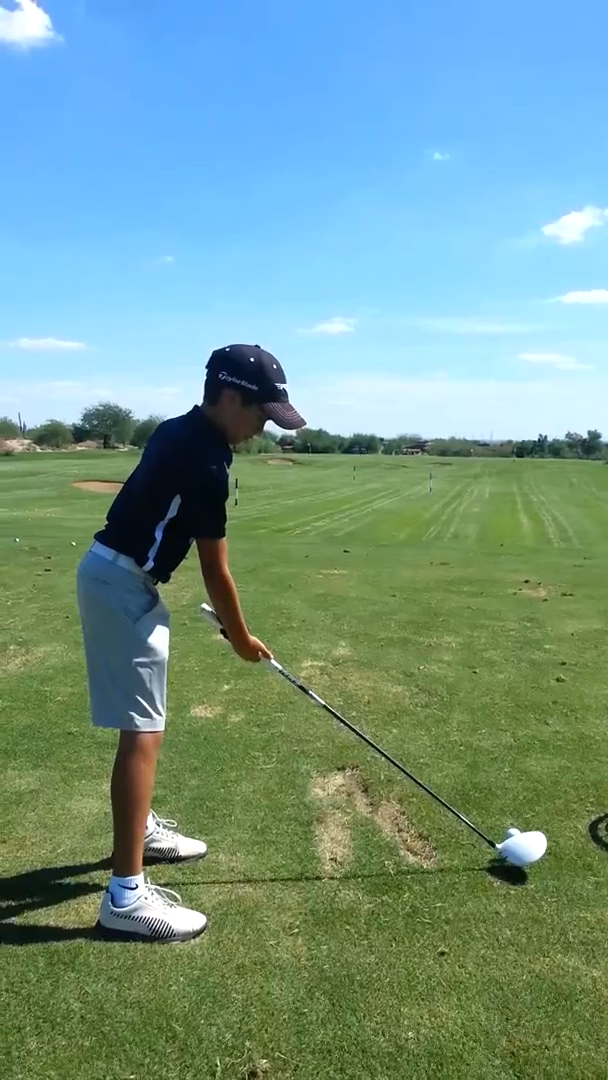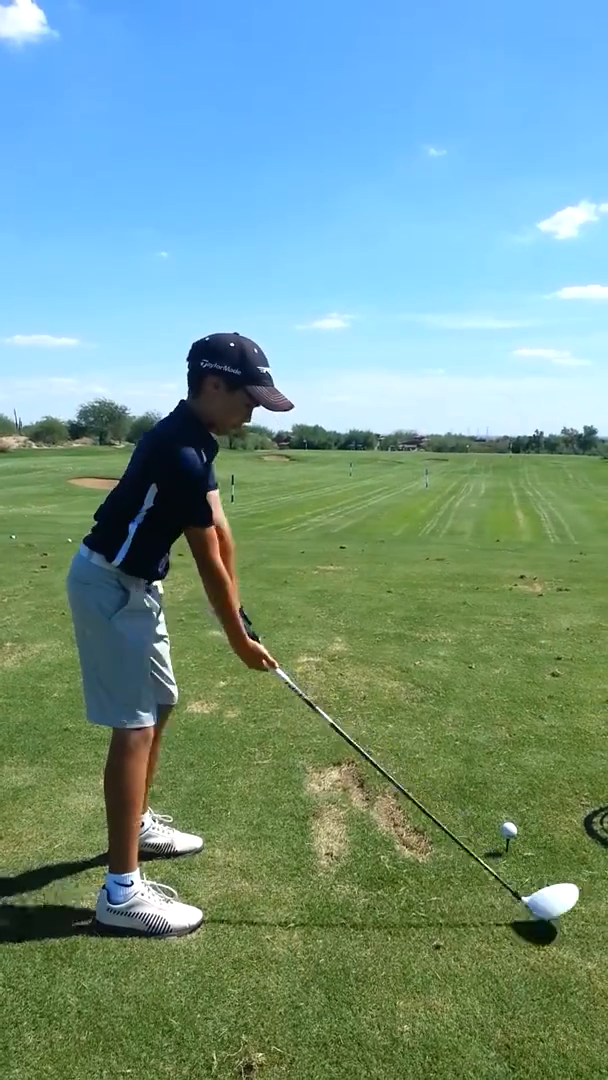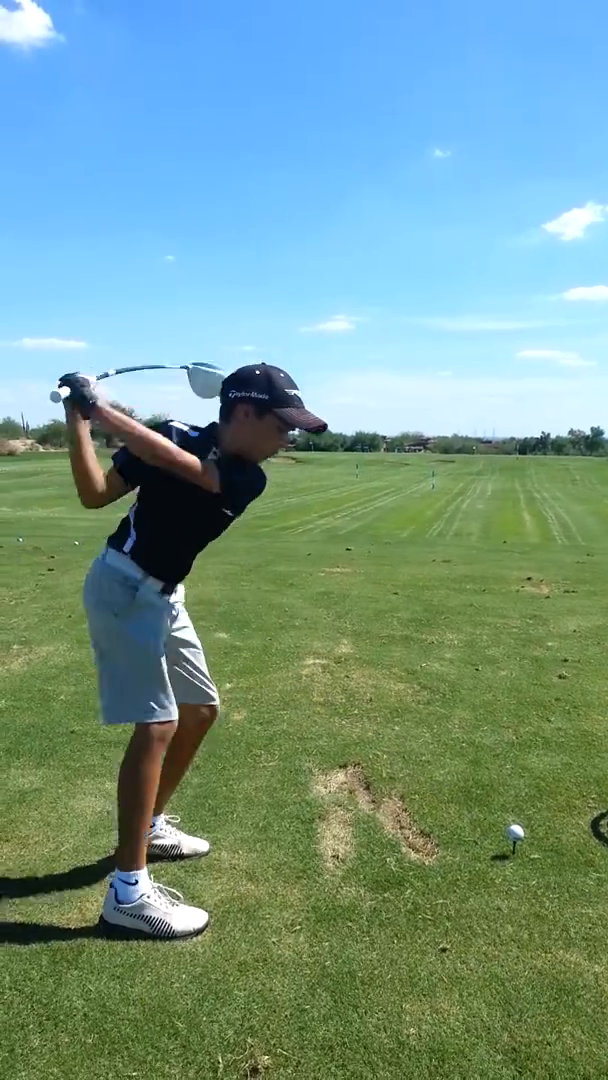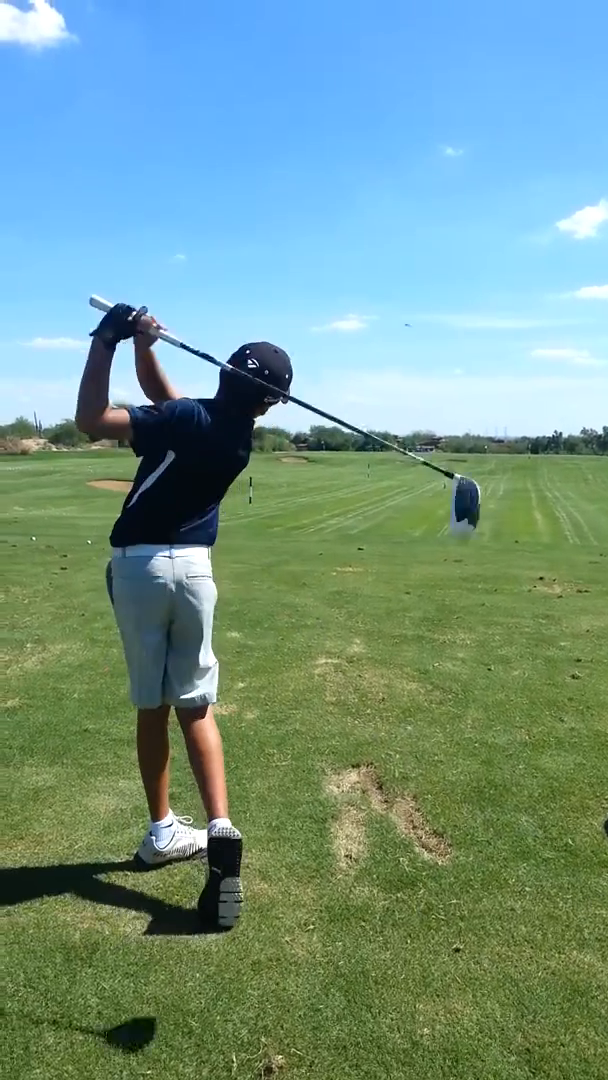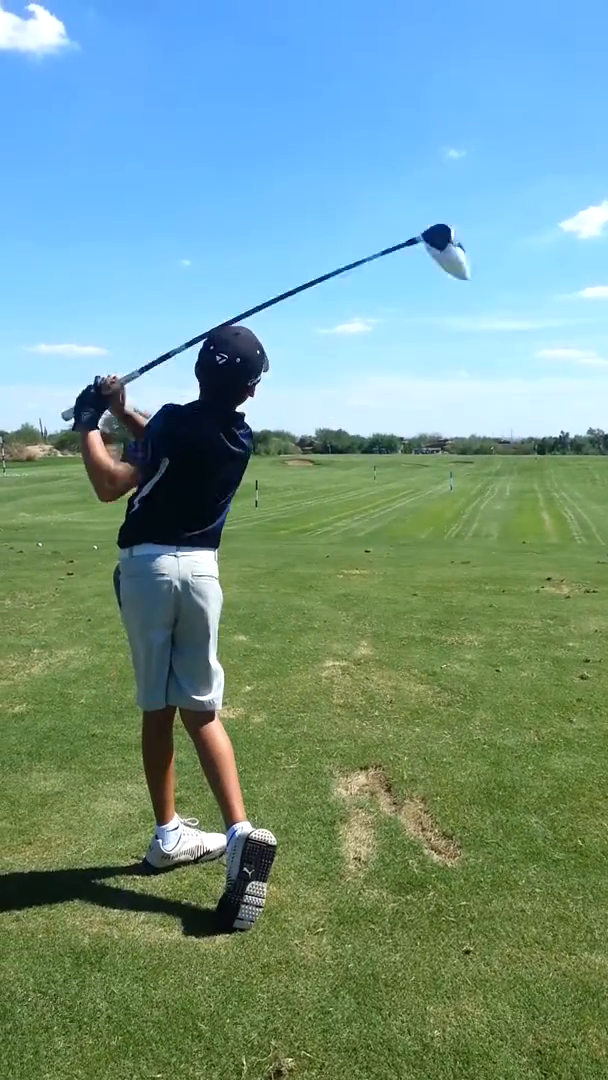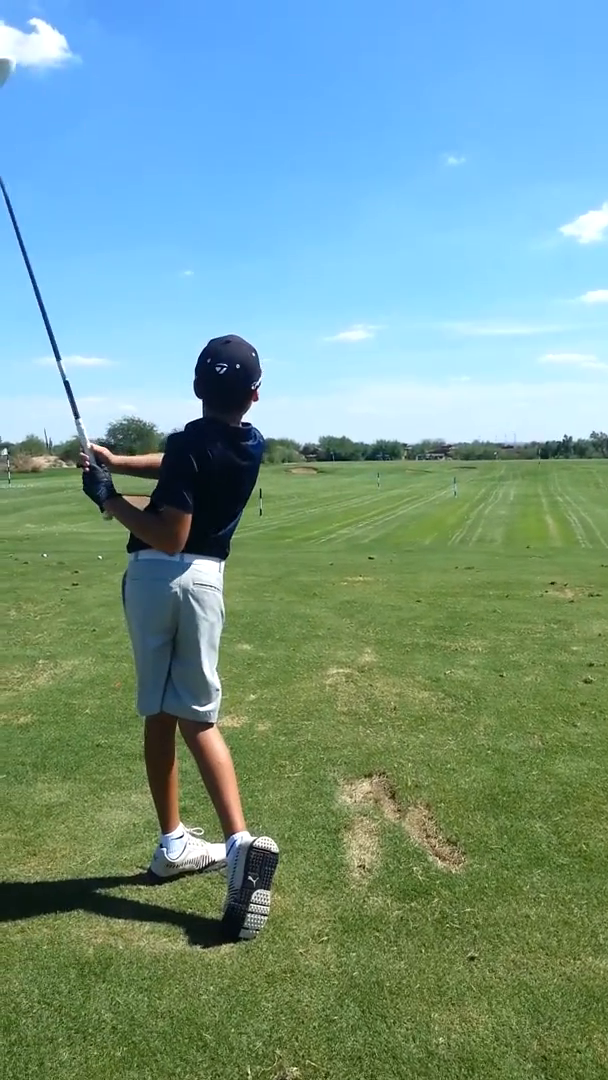
dt=0.7s
person 1, frame 1
left shoulder: (179, 431)
right shoulder: (205, 464)
right elbow: (214, 570)
right wrist: (241, 638)
left hip: (116, 572)
right hip: (124, 584)
left knee: (146, 718)
right knee: (143, 730)
left ankle: (141, 827)
right ankle: (125, 895)
person 1, frame 2
left shoulder: (195, 440)
right shoulder: (178, 452)
left elbow: (217, 529)
right elbow: (205, 550)
left wrist: (236, 614)
right wrist: (239, 637)
left hip: (138, 583)
right hip: (109, 587)
left knee: (159, 704)
right knee: (135, 725)
left ankle: (139, 823)
right ankle: (122, 891)
person 1, frame 3
left shoulder: (247, 479)
right shoulder: (175, 435)
left elbow: (174, 460)
right elbow: (95, 494)
left wrist: (100, 408)
right wrist: (80, 417)
left hip: (161, 594)
right hip: (123, 588)
left knee: (200, 709)
right knee: (154, 725)
left ankle: (148, 824)
right ankle: (129, 890)
person 1, frame 4
left shoulder: (187, 419)
right shoulder: (240, 439)
left elbow: (93, 423)
left wrist: (105, 341)
right wrist: (140, 341)
left hip: (138, 566)
right hip: (192, 567)
left knee: (151, 703)
right knee: (195, 705)
left ankle: (162, 829)
right ankle: (218, 826)
person 1, frame 5
left shoulder: (175, 421)
right shoulder: (240, 437)
left elbow: (109, 484)
left wrist: (89, 425)
right wrist: (122, 411)
left hip: (146, 568)
right hip: (199, 570)
left knee: (156, 707)
right knee: (200, 709)
left ankle: (168, 835)
right ankle: (239, 833)
person 1, frame 6
left shoulder: (189, 444)
right shoulder: (250, 446)
left elbow: (169, 537)
left wrist: (108, 497)
right wrist: (115, 461)
left hip: (153, 576)
right hip: (202, 580)
left knee: (159, 714)
right knee: (197, 716)
left ankle: (173, 842)
right ankle: (239, 841)
